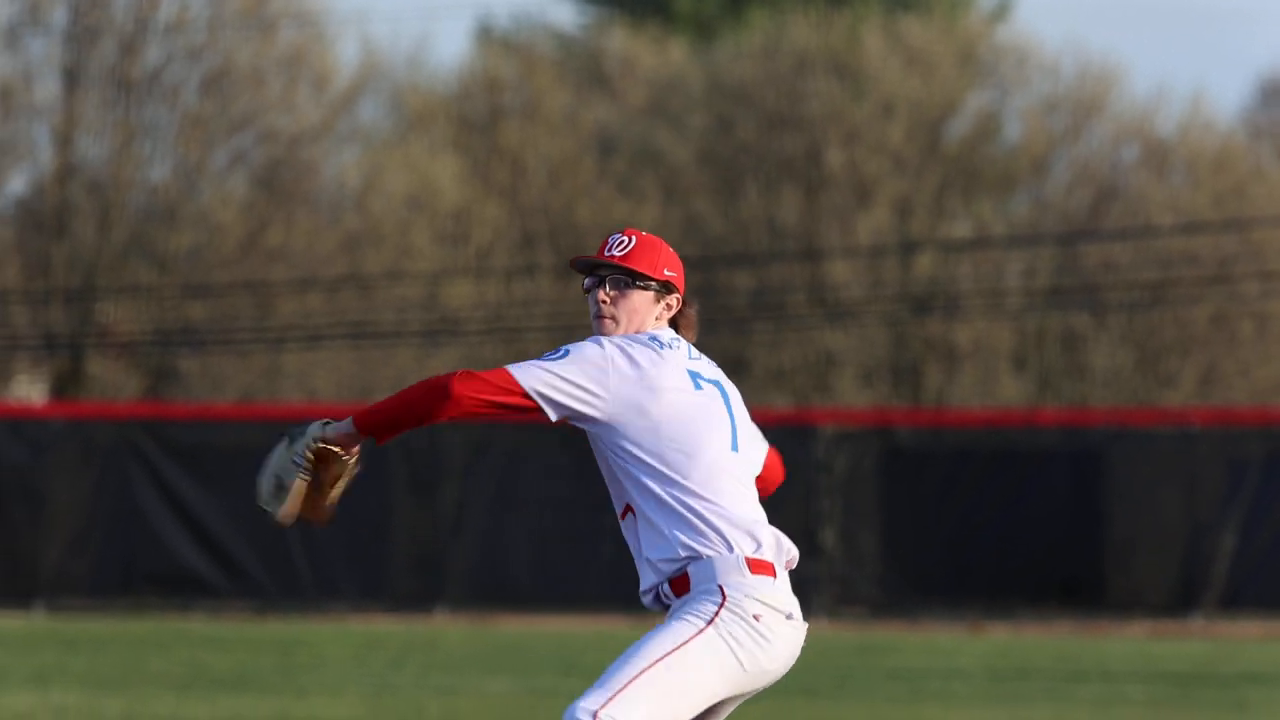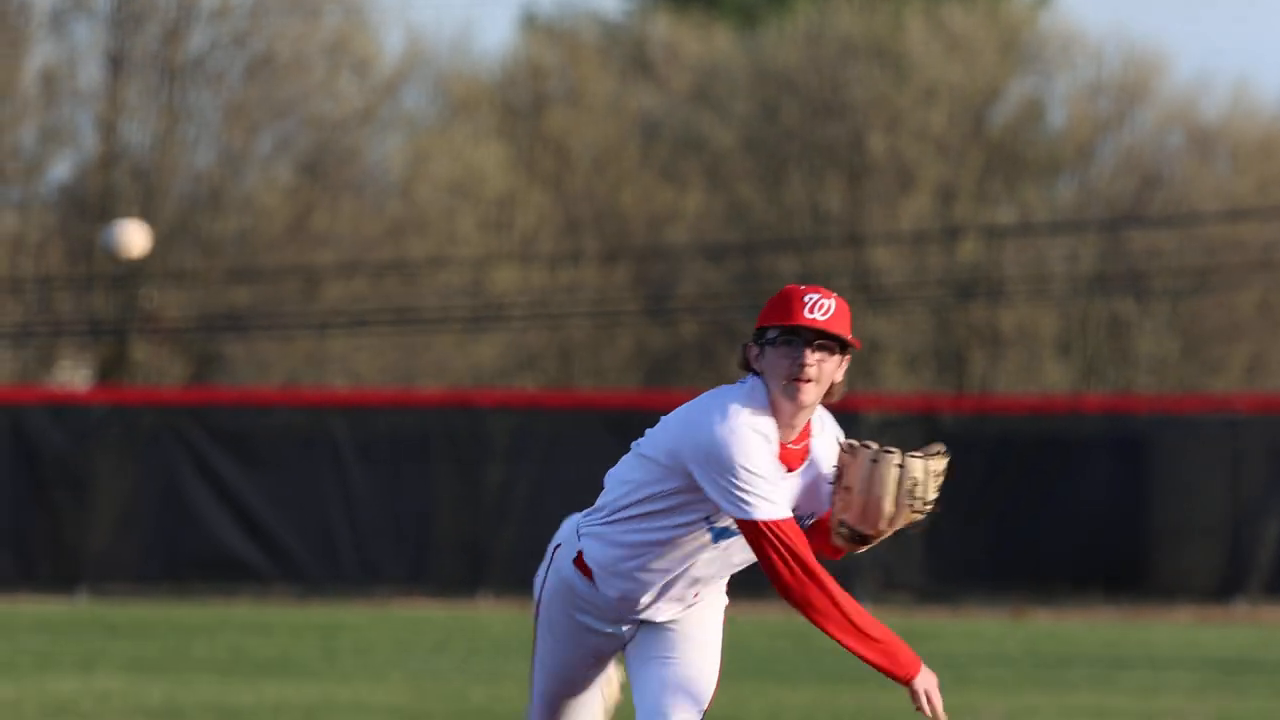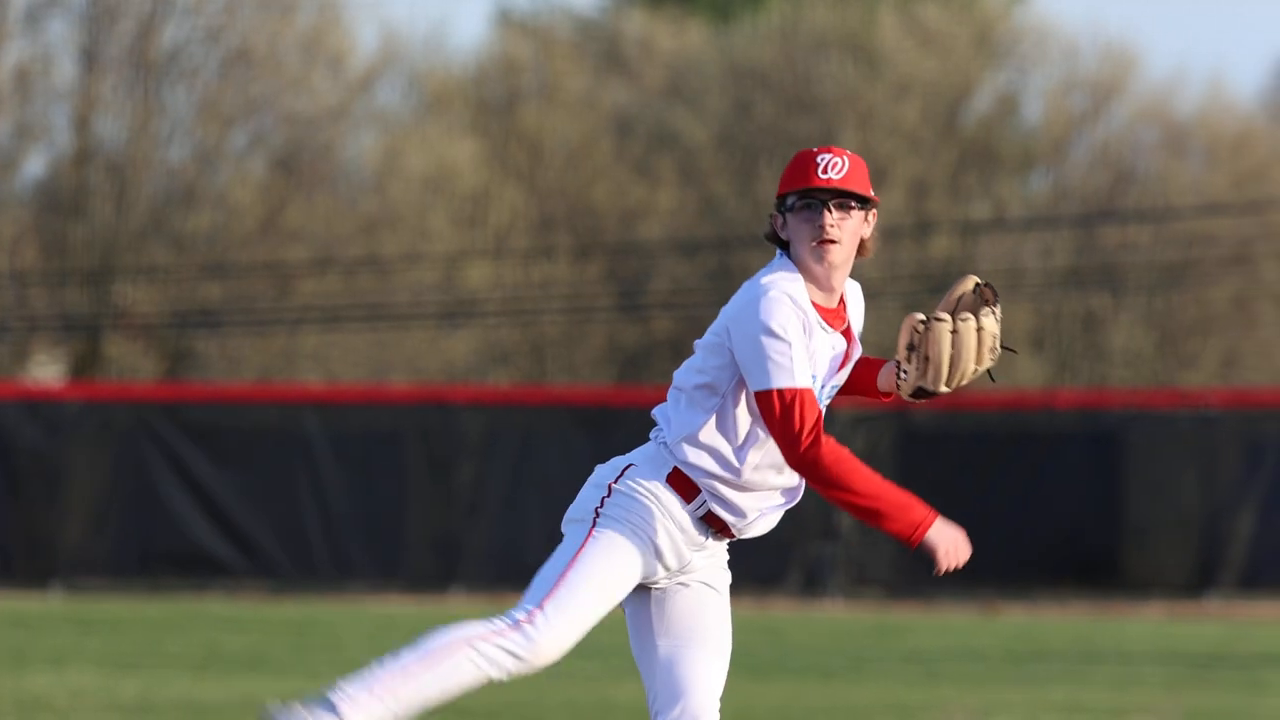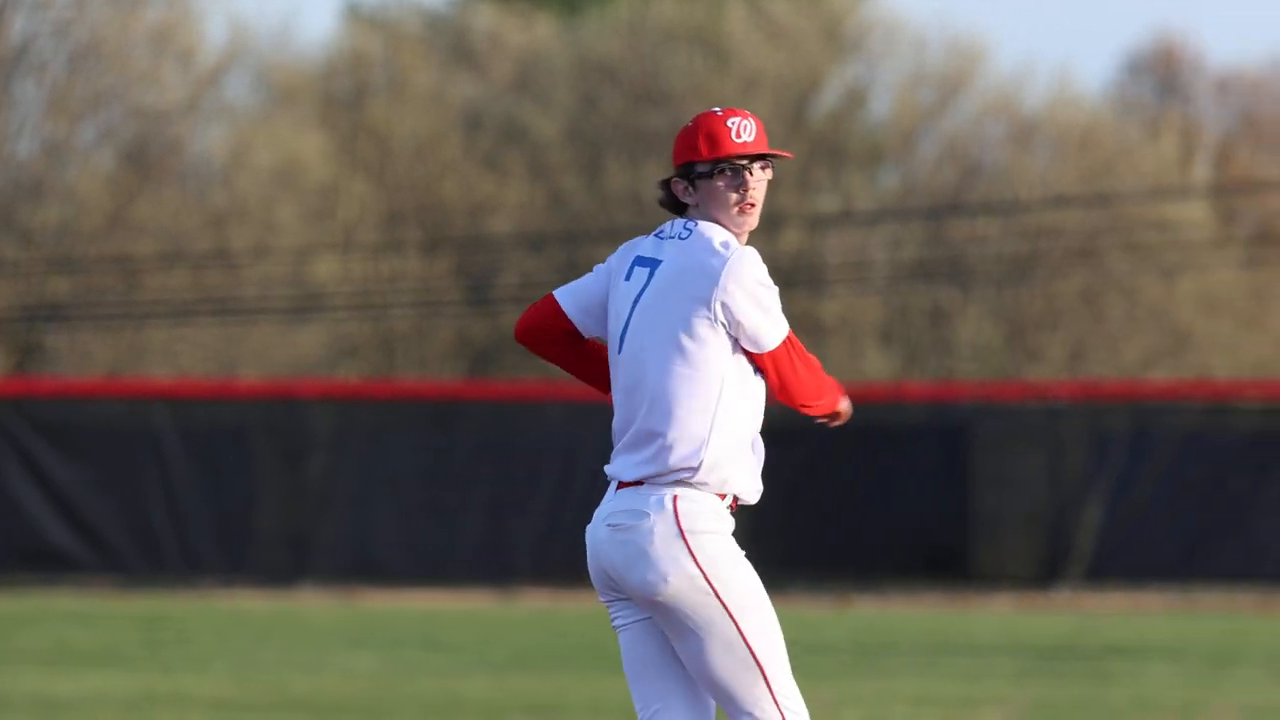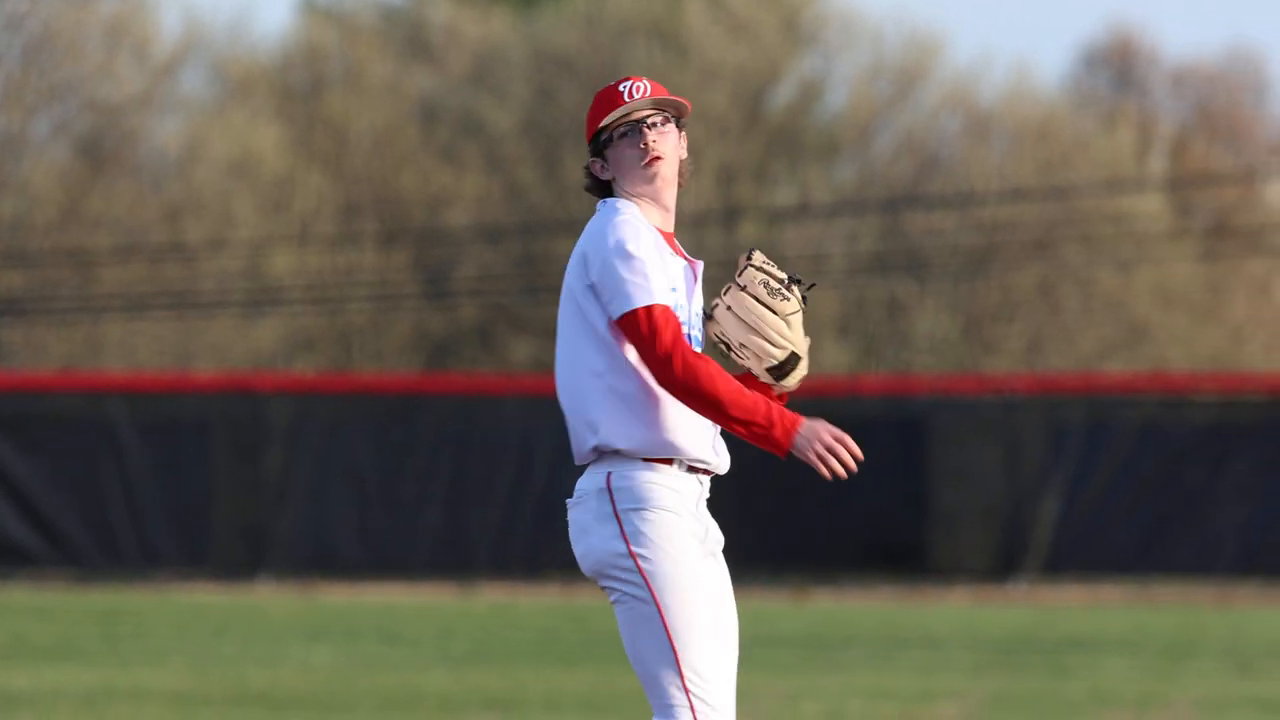
dt=0.4s
person 1, frame 1
left shoulder: (614, 364)
right shoulder: (708, 376)
left elbow: (467, 389)
right elbow: (768, 475)
left wrist: (358, 425)
left hip: (741, 611)
right hip: (764, 616)
person 1, frame 2
left shoulder: (823, 434)
right shoulder: (732, 434)
right elbow: (805, 576)
right wrist: (906, 666)
left hip: (679, 609)
right hip: (593, 575)
right ankle: (595, 683)
person 1, frame 3
left shoulder: (850, 300)
right shoulder: (773, 305)
right elbow: (805, 448)
left wrist: (884, 377)
right wrist: (923, 524)
left hip: (700, 548)
right hip: (645, 510)
right knee: (525, 641)
person 1, frame 4
left shoulder: (640, 257)
right shoulder: (730, 263)
left elbow: (534, 329)
right elbow: (797, 386)
right wrist: (833, 396)
left hip: (619, 529)
right hip: (685, 532)
person 1, frame 5
left shoulder: (683, 263)
right shoulder: (616, 231)
right elbow: (670, 361)
right wrist: (788, 427)
left hip: (690, 508)
right hip: (637, 502)
